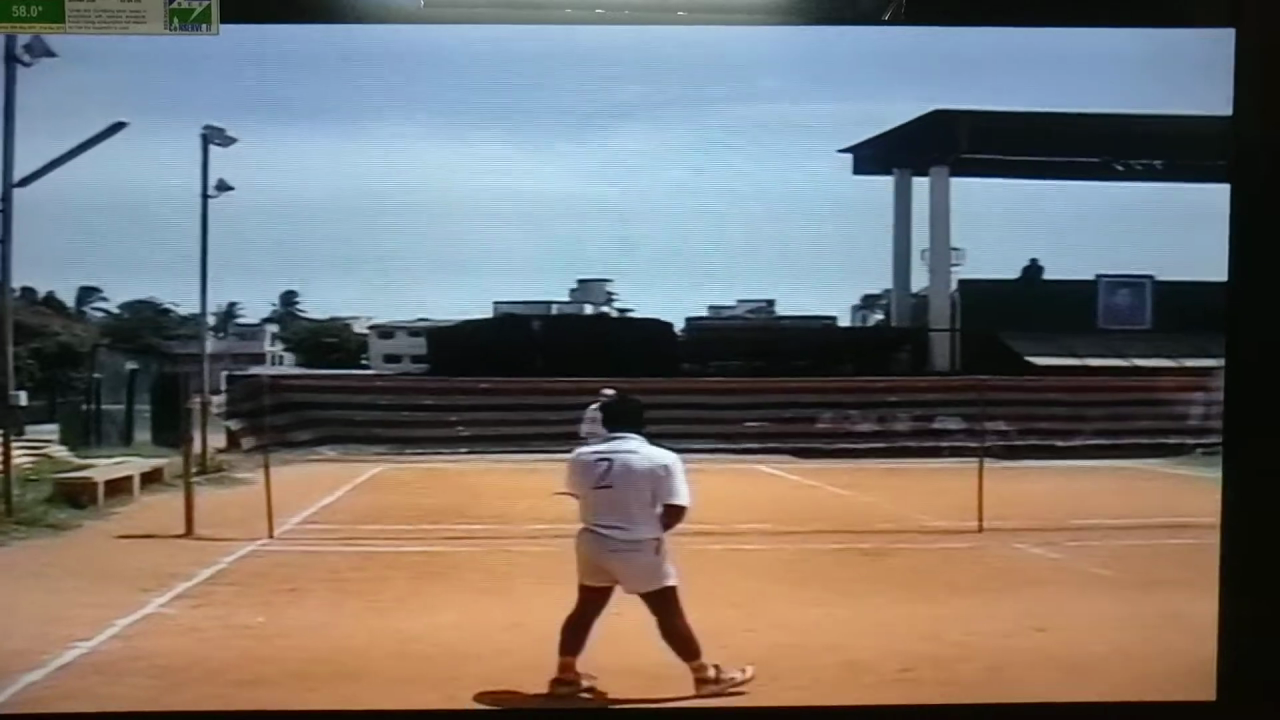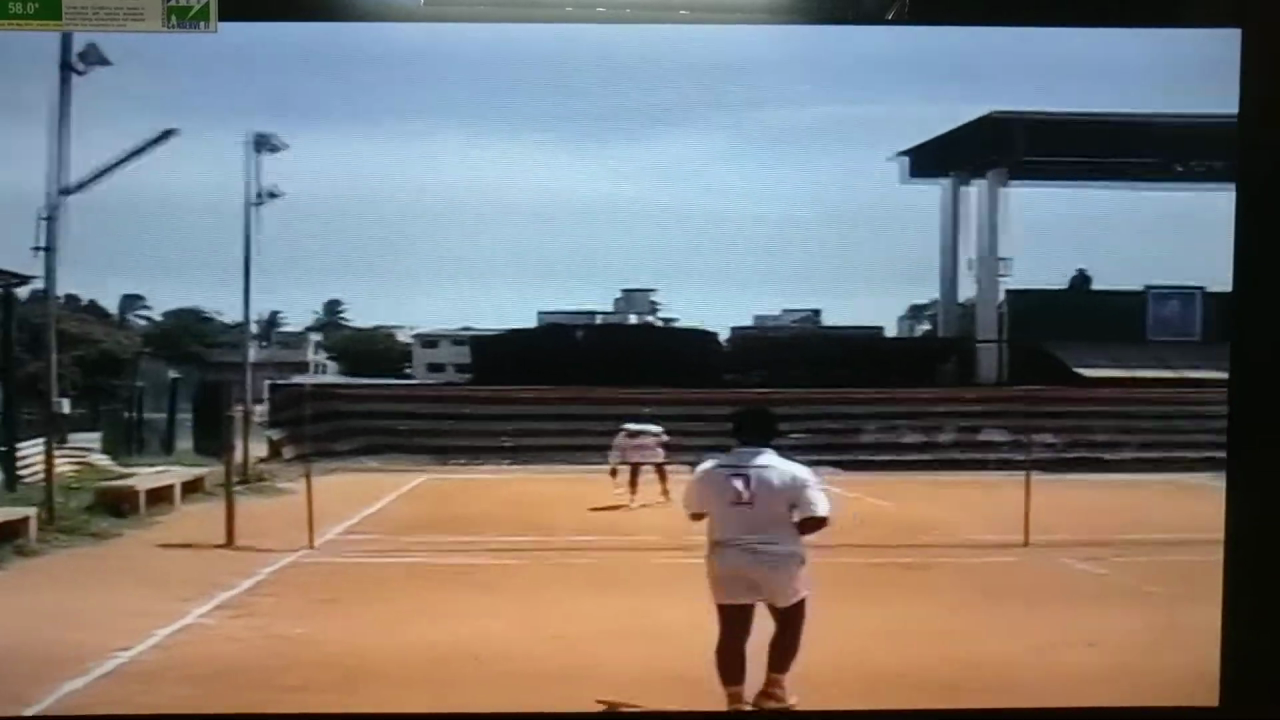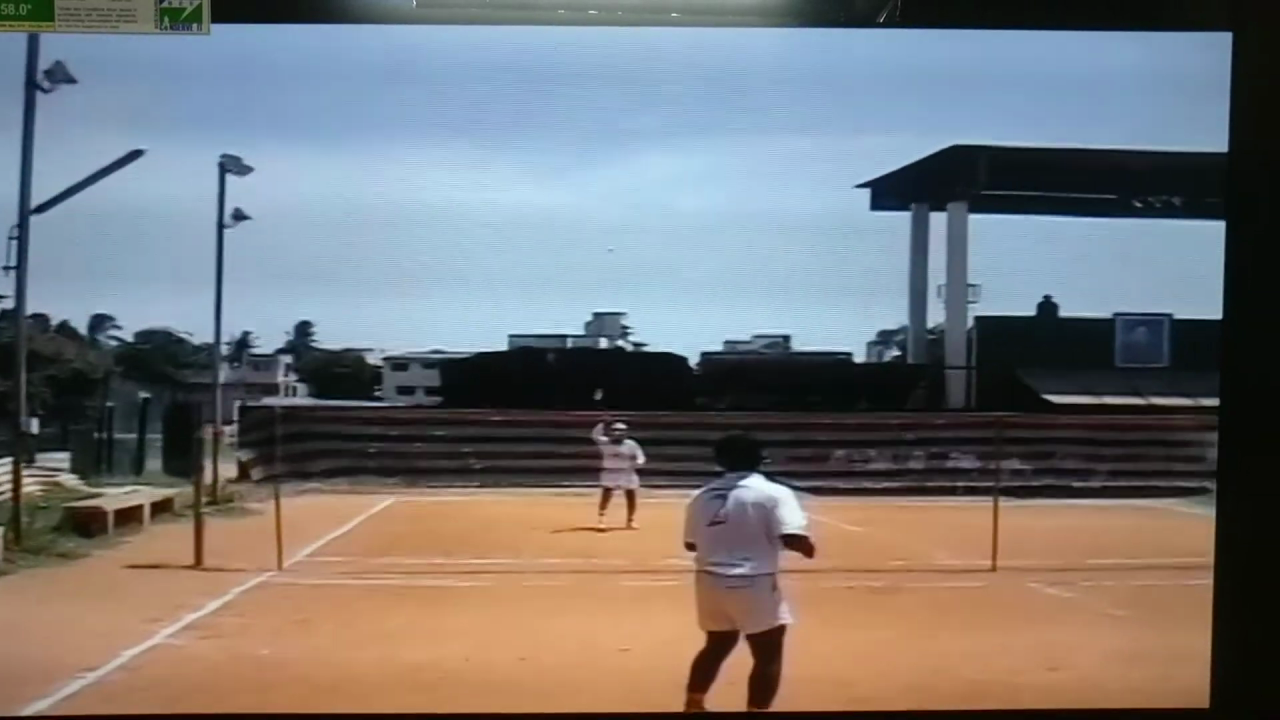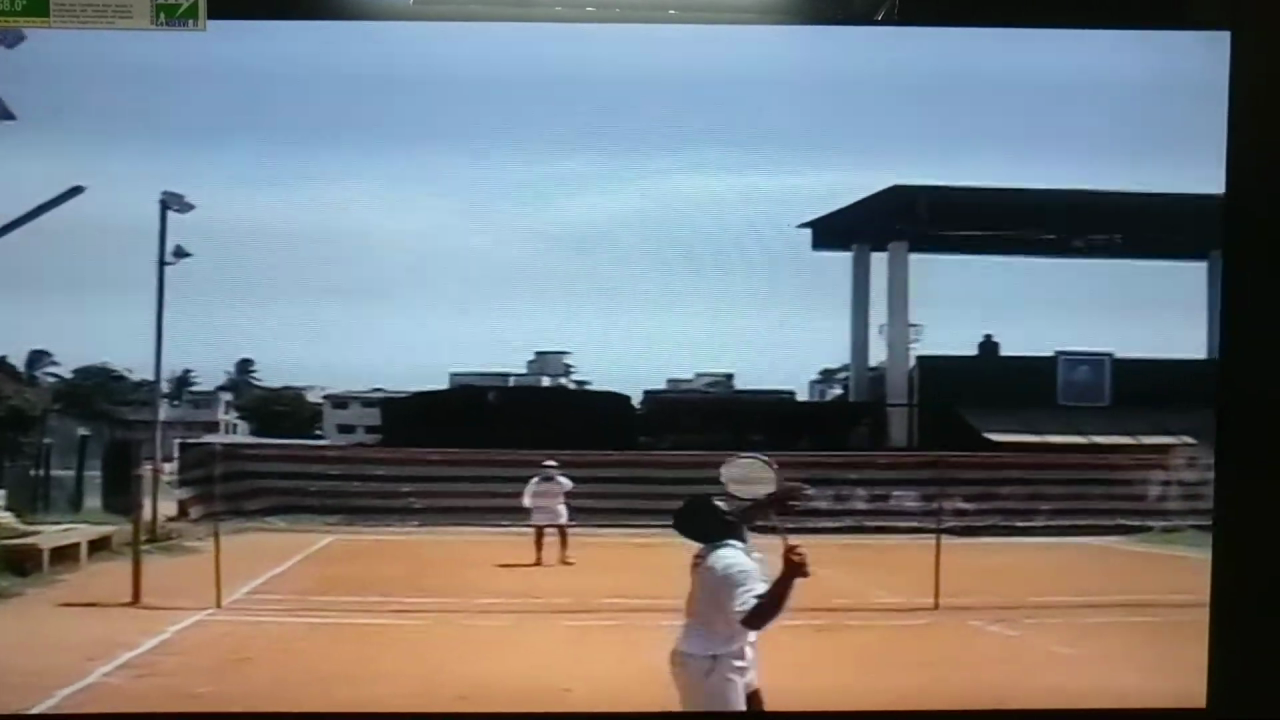
dt=0.7s
person 1, frame 1
left shoulder: (580, 457)
right shoulder: (662, 459)
right elbow: (675, 511)
right wrist: (654, 530)
left hip: (594, 543)
right hip: (640, 549)
left knee: (586, 609)
right knee: (669, 613)
left ankle: (566, 674)
right ankle: (705, 675)
person 1, frame 2
left shoulder: (708, 471)
right shoulder: (795, 473)
left elbow: (695, 513)
right elbow: (818, 519)
right wrist: (788, 529)
left hip: (727, 560)
right hip: (779, 560)
left knee: (732, 633)
right knee: (790, 623)
left ankle: (737, 701)
right ankle: (773, 689)
person 1, frame 3
left shoulder: (702, 496)
right shoulder: (773, 493)
left elbow: (692, 543)
right elbow: (791, 538)
right wrist: (805, 546)
left hip: (709, 582)
right hip: (752, 585)
left knee: (716, 647)
right knee: (768, 657)
left ankle: (692, 706)
person 1, frame 4
left shoulder: (715, 551)
right shoulder: (734, 562)
left elbow: (740, 519)
right elbow: (754, 619)
left wrist: (769, 502)
right wrist: (789, 575)
left hip: (713, 658)
right hip: (712, 664)
